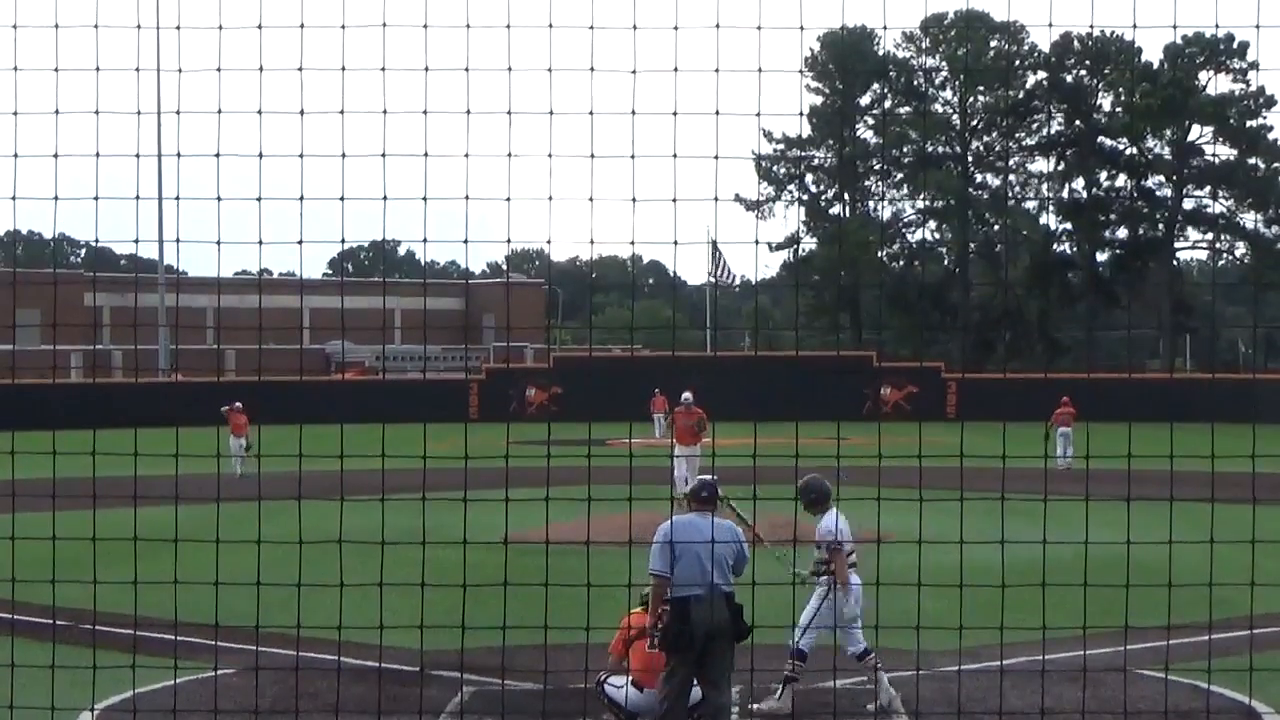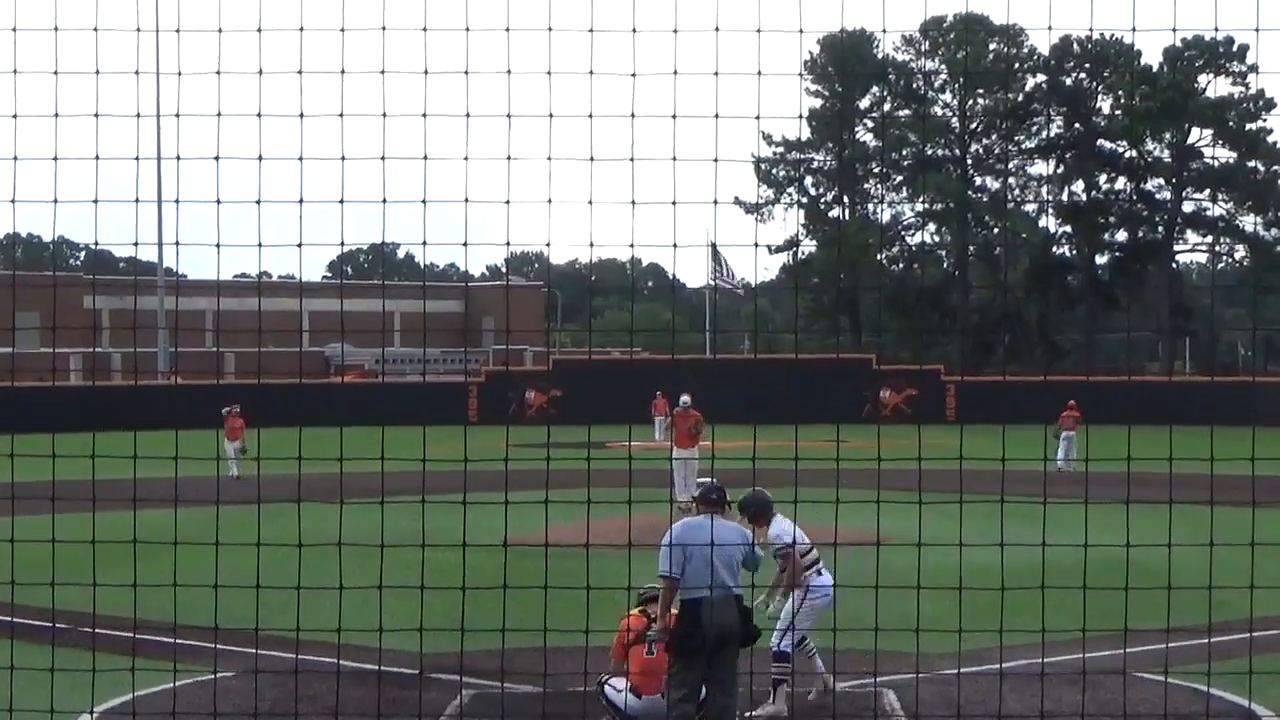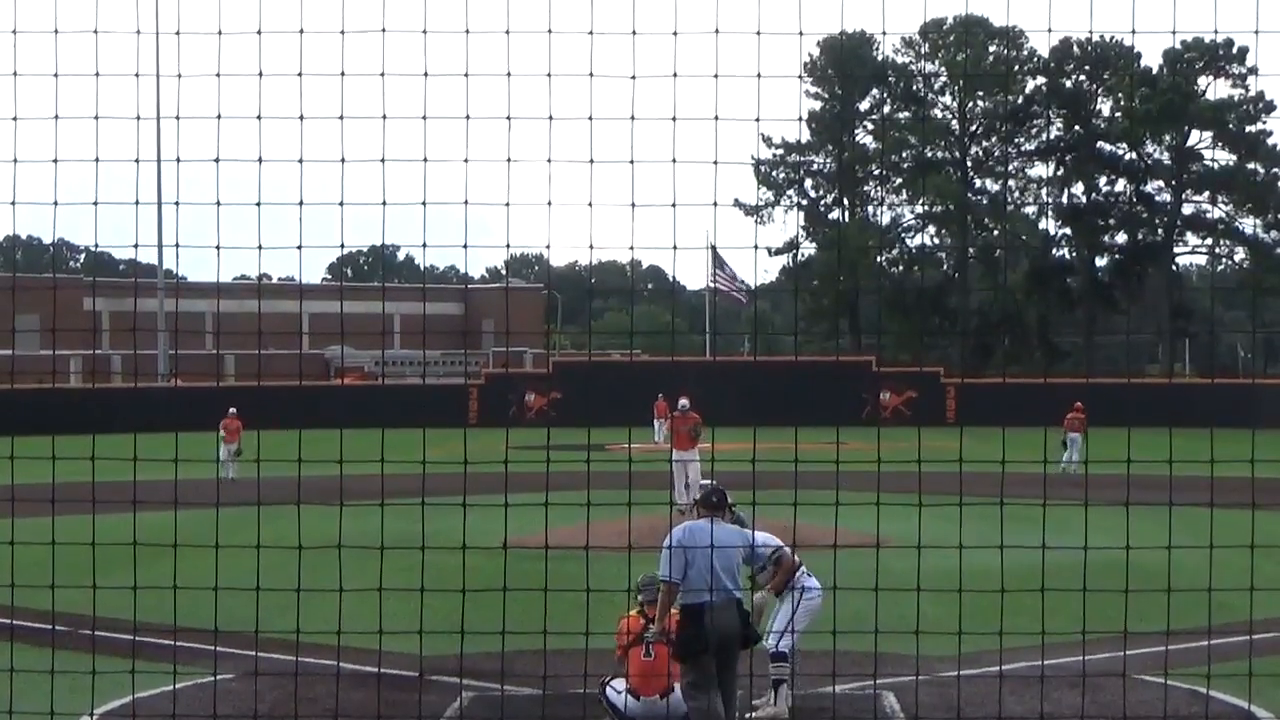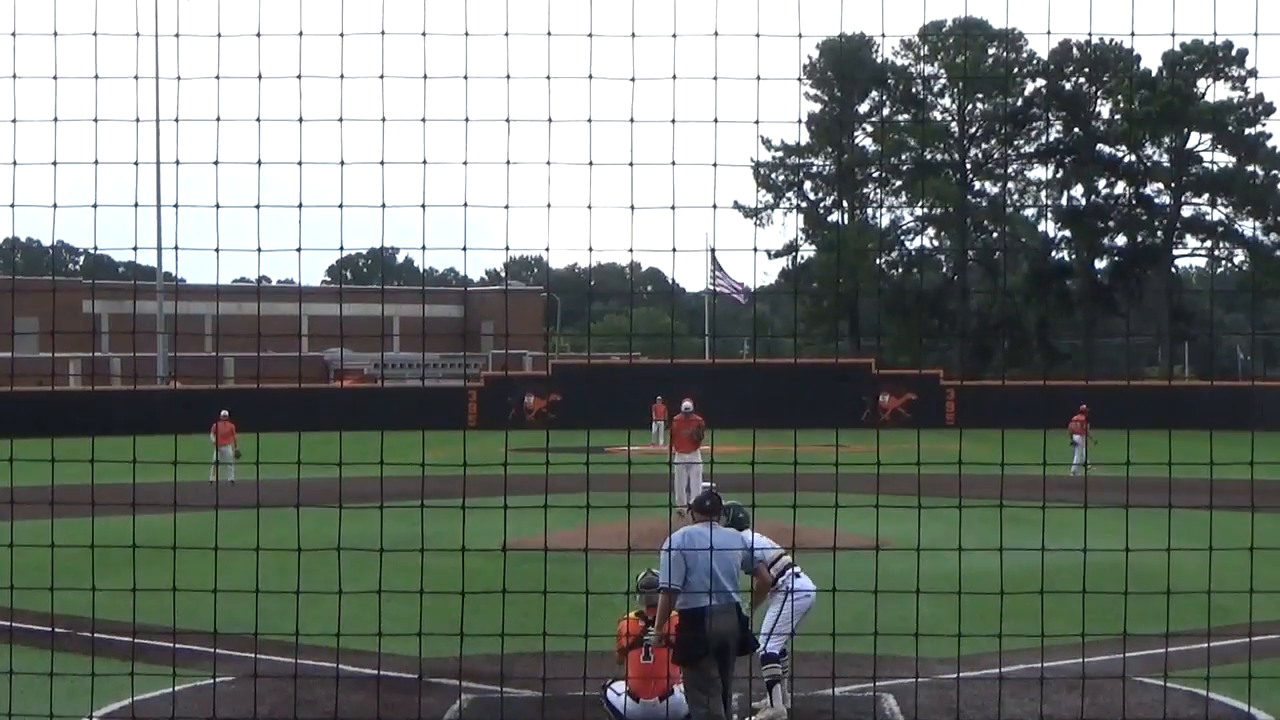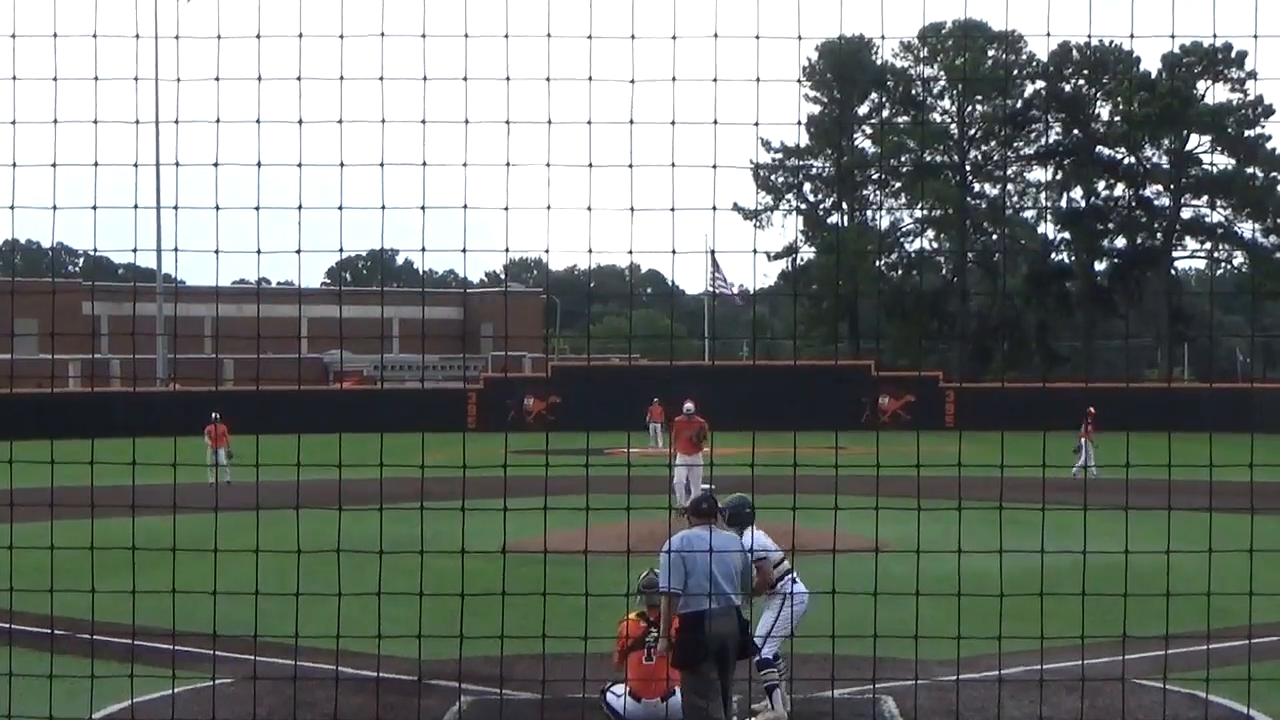
dt=0.3s
person 1, frame 1
left shoulder: (671, 527)
right shoulder: (732, 530)
left elbow: (660, 578)
right elbow: (739, 571)
left wrist: (653, 614)
left hip: (685, 612)
right hip: (723, 610)
left knee: (676, 680)
right knee: (718, 681)
person 1, frame 2
left shoulder: (681, 529)
right shoulder: (740, 533)
left elbow: (670, 580)
right elbow: (756, 564)
left wrist: (663, 617)
left hip: (695, 614)
right hip: (732, 613)
left knee: (682, 683)
right knee: (725, 685)
person 1, frame 3
left shoulder: (682, 533)
right shoulder: (739, 535)
left elbow: (669, 584)
left wrist: (660, 620)
left hip: (696, 620)
right hip: (732, 617)
left knee: (700, 690)
right knee: (725, 687)
person 1, frame 4
left shoulder: (680, 539)
right shoulder: (737, 539)
left elbow: (670, 590)
right elbow: (764, 579)
left wrist: (659, 627)
left hip: (697, 623)
right hip: (731, 620)
left knee: (704, 694)
right knee: (722, 690)
person 1, frame 5
left shoulder: (678, 543)
right shoulder: (735, 542)
left elbow: (671, 595)
right elbow: (750, 586)
left wrist: (664, 635)
left hip: (696, 626)
right hip: (731, 623)
left knee: (702, 697)
right knee: (722, 693)
person 2, frame 1
left shoulder: (827, 524)
right shoulder: (836, 516)
left elbow: (839, 563)
left wrist: (845, 600)
right wrist: (811, 573)
left hip: (835, 590)
right hip: (850, 587)
left knee: (799, 640)
right knee: (856, 645)
left ankle: (782, 699)
right ankle: (888, 697)
person 2, frame 2
left shoulder: (777, 532)
right shoulder: (781, 523)
left elbow: (794, 566)
left wrist: (780, 598)
right wrist: (767, 595)
left hip: (810, 588)
right hip: (822, 584)
left knee: (781, 642)
right knee: (791, 634)
left ankle: (777, 703)
right ankle: (823, 677)
person 2, frame 3
left shoulder: (760, 542)
right shoulder: (751, 544)
left elbow: (789, 564)
right elbow: (759, 579)
left wrist: (769, 590)
right wrist: (756, 611)
left hip: (803, 590)
right hip: (792, 591)
left knee: (778, 642)
right knee: (773, 639)
left ankle: (778, 705)
right ankle: (780, 694)
person 2, frame 4
left shoulder: (744, 541)
right shoulder: (754, 537)
left wrist: (753, 606)
left hip: (792, 591)
right hip: (804, 589)
left knee: (767, 646)
right knee: (776, 642)
right ankle: (781, 696)
person 2, frame 5
left shoulder: (749, 541)
right shoulder: (754, 536)
left elbow: (766, 579)
left hip: (786, 597)
right hip: (794, 594)
left knee: (761, 651)
right knee: (768, 646)
right ankle: (780, 699)
